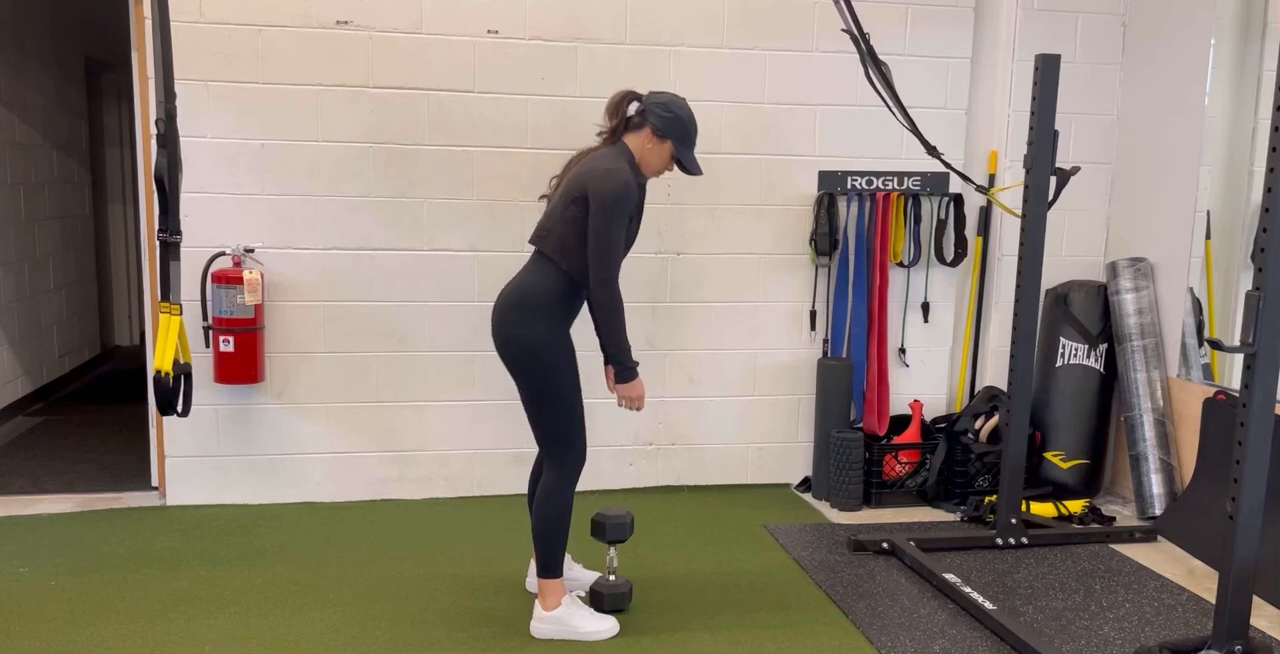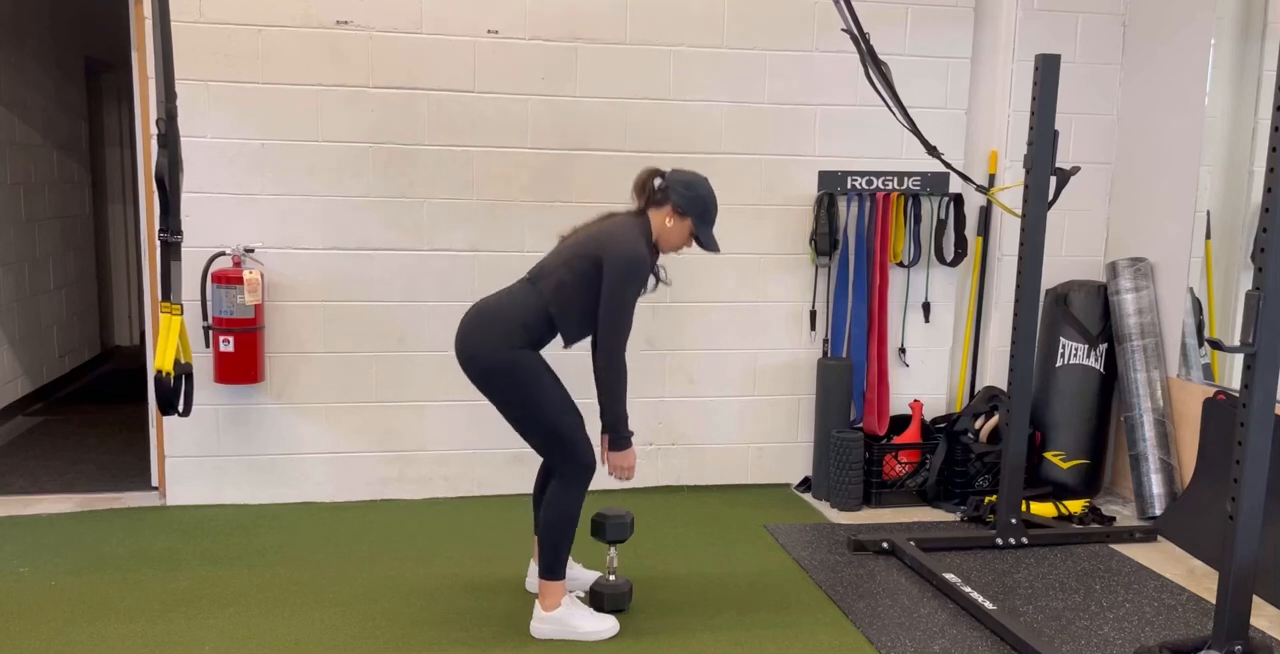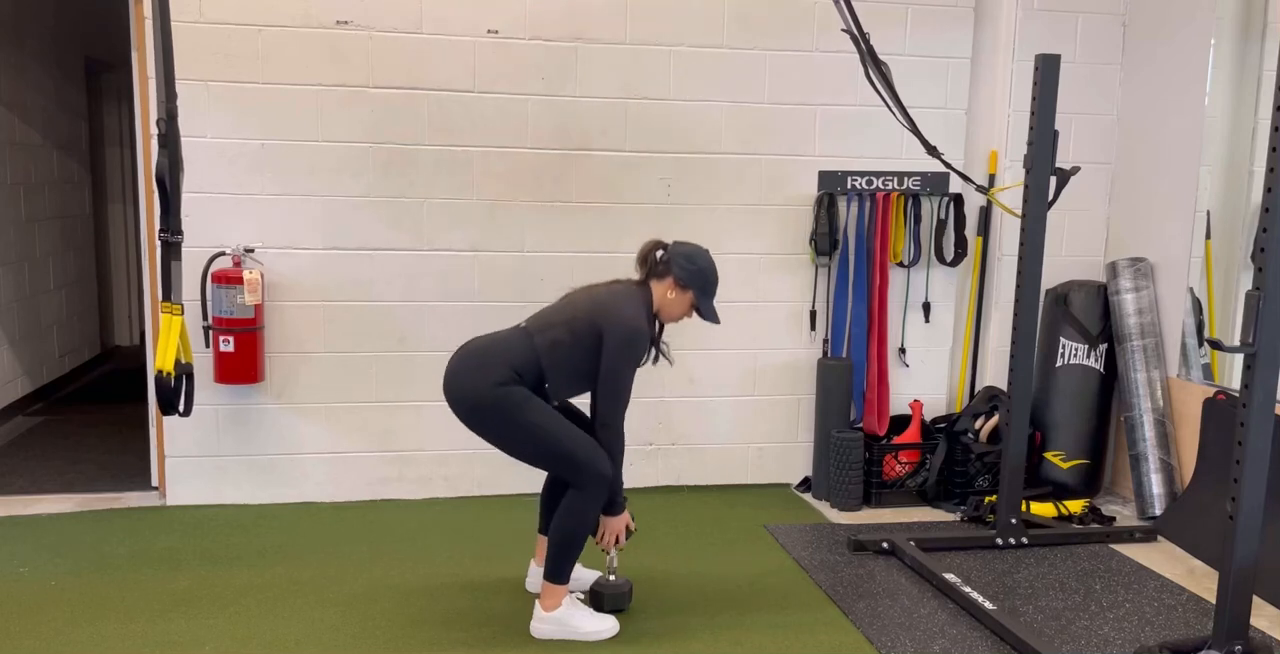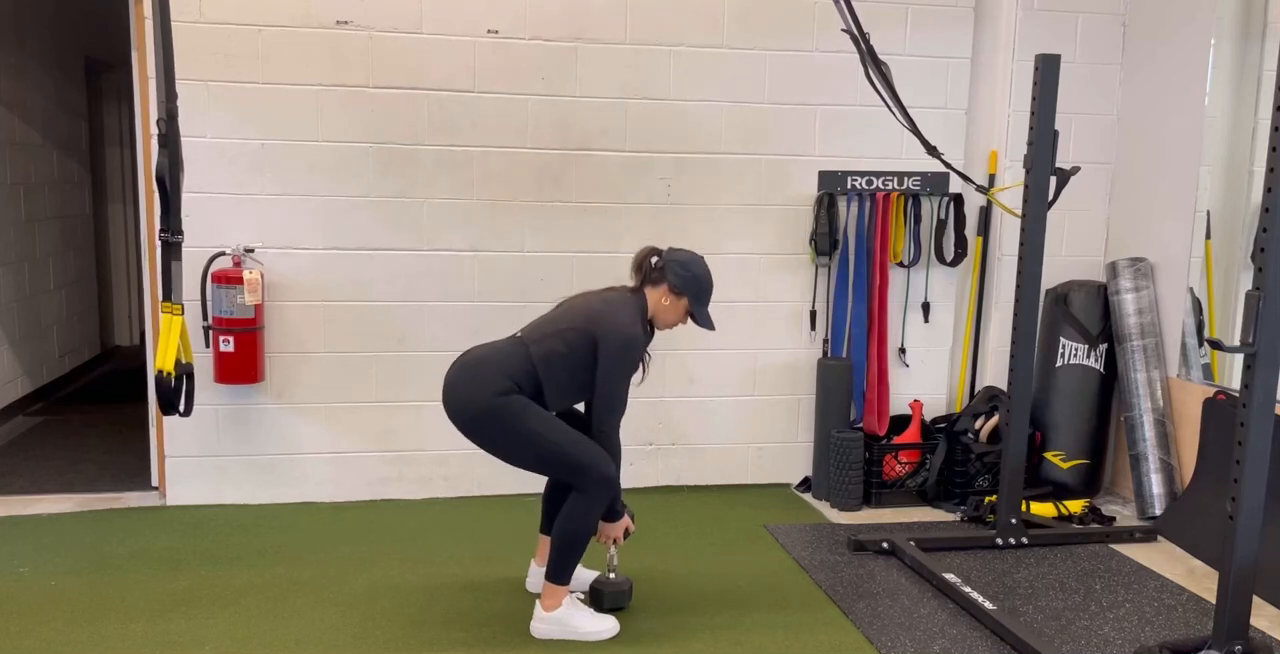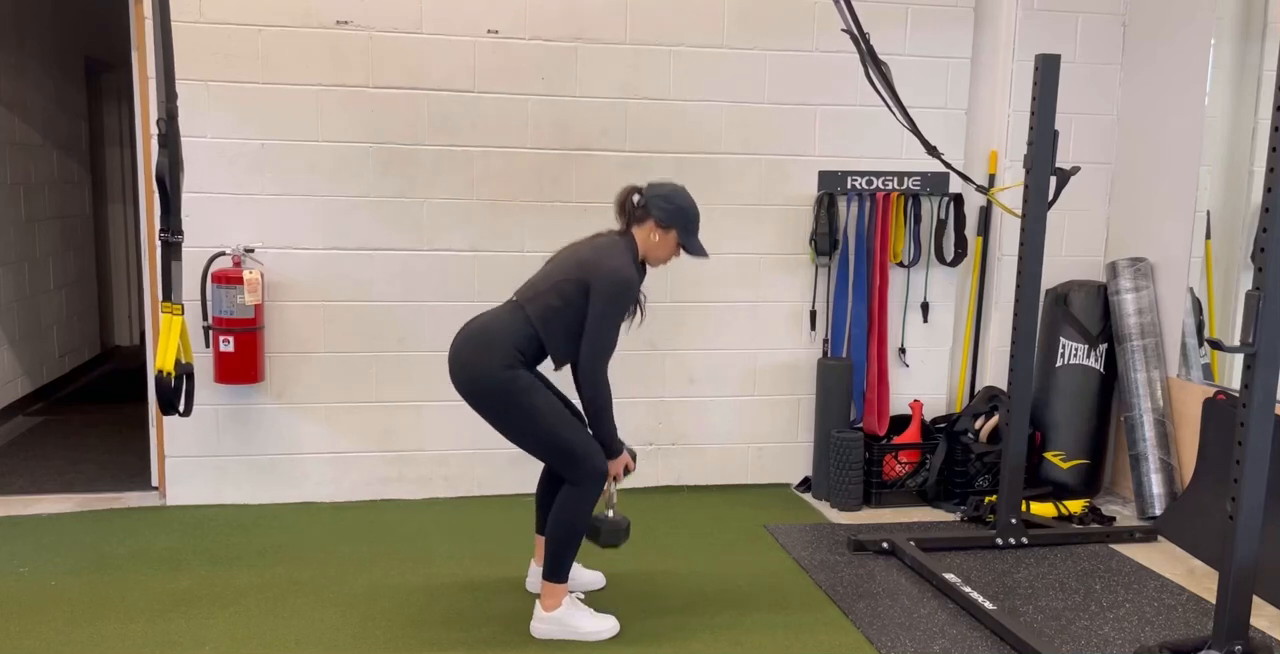
dt=0.2s
person 1, frame 1
left shoulder: (602, 164)
right shoulder: (617, 179)
right elbow: (603, 281)
left wrist: (612, 355)
right wrist: (624, 367)
left hip: (528, 311)
right hip: (535, 321)
left knee: (558, 445)
right knee: (565, 454)
left ankle: (546, 563)
right ankle: (551, 608)
person 1, frame 2
left shoulder: (623, 233)
right shoulder: (630, 250)
left elbow: (601, 339)
right elbow: (609, 348)
left wrist: (611, 423)
right wrist: (619, 437)
left hip: (493, 333)
right hip: (498, 344)
left knee: (567, 442)
right knee: (575, 460)
left ankle: (545, 563)
right ankle: (551, 606)
person 1, frame 3
left shoulder: (625, 299)
right shoulder: (630, 322)
left elbow: (601, 410)
right elbow: (609, 417)
left wrist: (608, 497)
right wrist: (613, 505)
left hip: (484, 371)
right hip: (483, 384)
left knee: (575, 449)
right knee: (591, 473)
left ankle: (545, 562)
right ankle: (551, 607)
person 1, frame 4
left shoulder: (618, 307)
right shoulder: (625, 329)
left elbow: (595, 417)
right elbow: (607, 423)
right wrist: (613, 510)
left hip: (483, 379)
right hip: (482, 395)
left knee: (577, 449)
right knee: (595, 473)
left ankle: (545, 563)
right ankle: (552, 608)
person 1, frame 5
left shoulder: (608, 251)
right shoulder: (619, 272)
left elbow: (582, 357)
right elbow: (592, 368)
left wrist: (602, 444)
right wrist: (612, 449)
left hip: (486, 350)
right hip: (489, 365)
left knee: (570, 442)
right knee: (586, 467)
left ankle: (545, 564)
right ankle: (552, 608)
